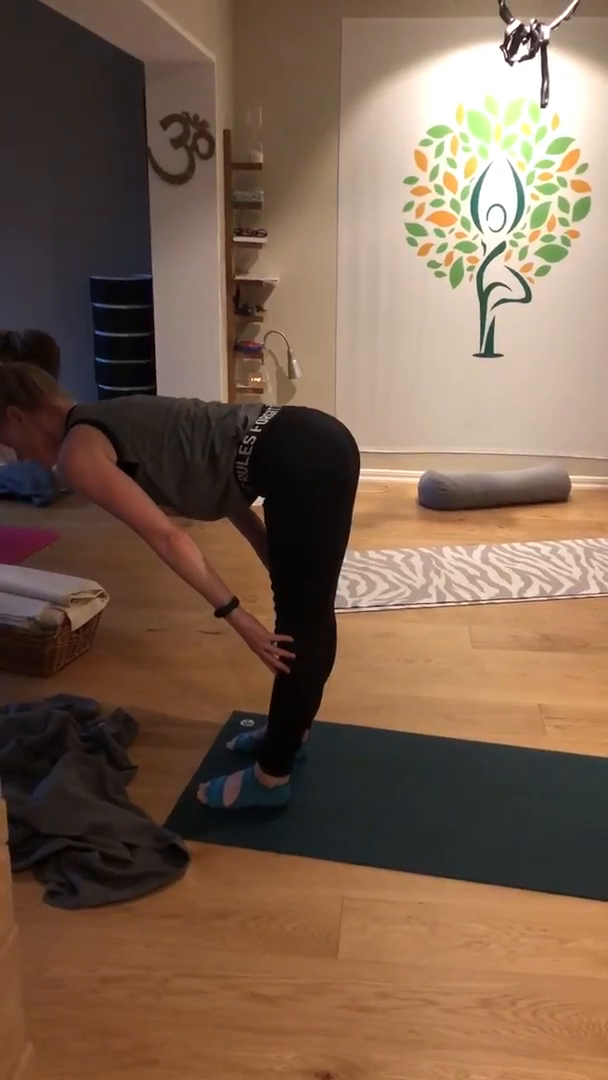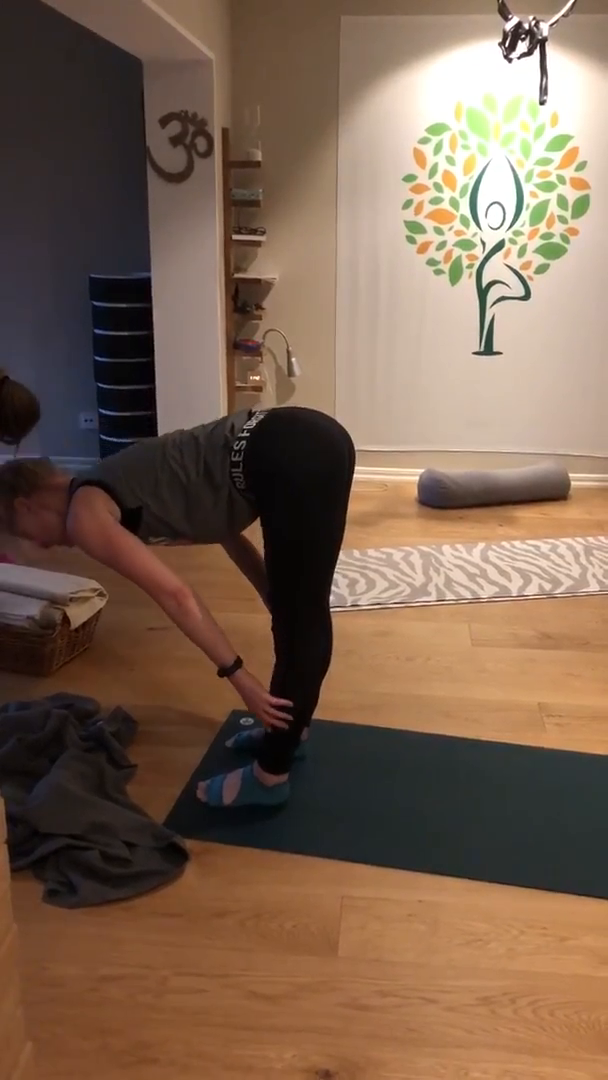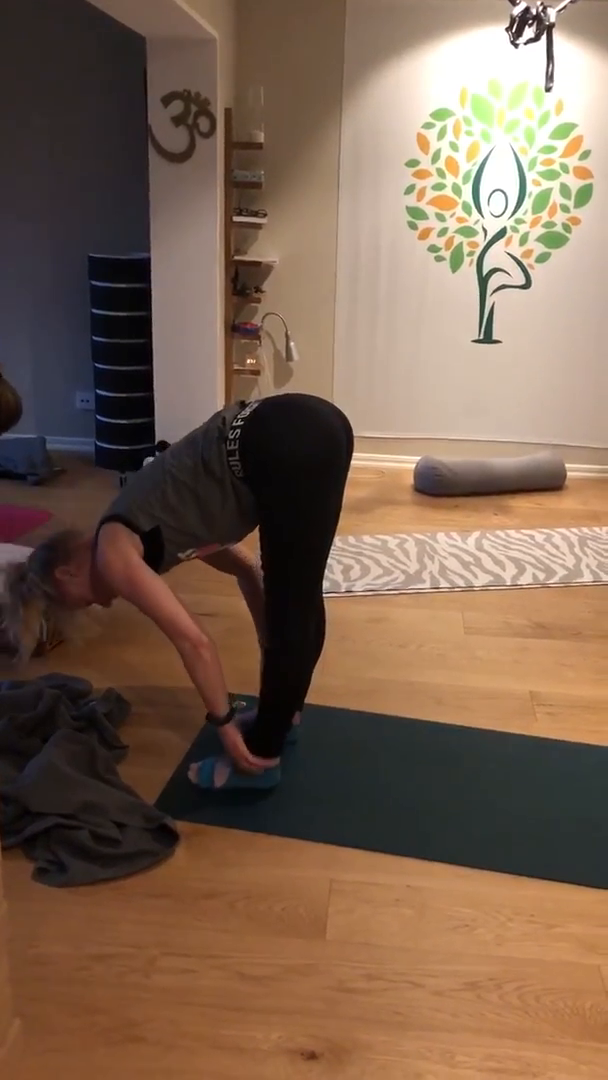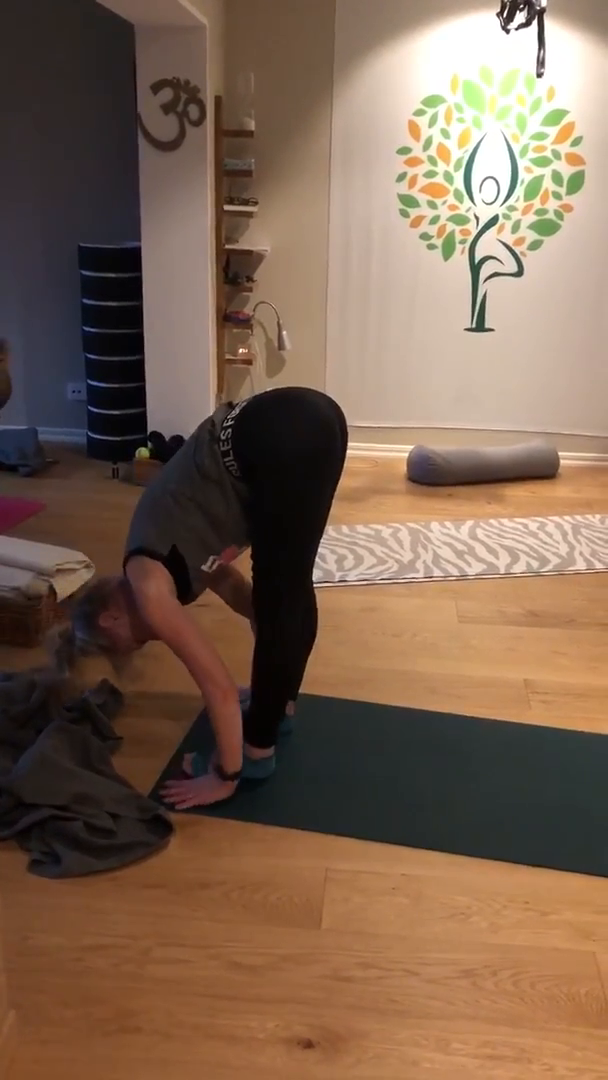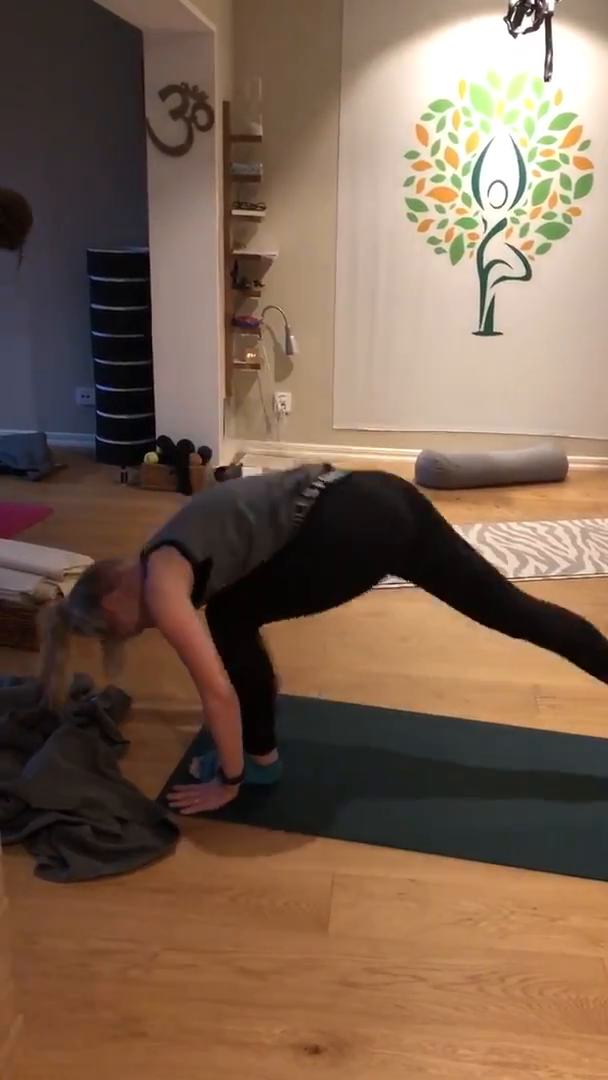
dt=1s
person 1, frame 1
left shoulder: (77, 453)
right shoulder: (110, 422)
left elbow: (166, 536)
left wrist: (235, 616)
right wrist: (281, 568)
left hip: (299, 464)
right hip: (319, 439)
left knee: (301, 628)
right knee: (307, 618)
left ankle: (270, 777)
right ankle: (290, 730)
person 1, frame 2
left shoulder: (84, 516)
right shoulder: (107, 493)
left elbow: (175, 596)
right elbow: (231, 537)
left wrist: (237, 675)
right wrist: (279, 606)
left hip: (292, 462)
right hip: (314, 439)
left knee: (300, 626)
right knee: (304, 616)
left ankle: (271, 776)
right ankle: (288, 728)
person 1, frame 3
left shoulder: (112, 554)
right shoulder: (142, 534)
left elbow: (194, 643)
right elbow: (249, 570)
left wrist: (226, 728)
right wrist: (272, 658)
left hip: (287, 446)
right hip: (316, 423)
left knee: (290, 611)
right knee: (298, 600)
left ankle: (263, 756)
right ankle: (284, 714)
person 1, frame 4
left shoulder: (146, 586)
right shoulder: (173, 563)
left elbow: (219, 686)
right elbow: (247, 602)
left wrist: (225, 777)
right wrist: (264, 692)
left hip: (282, 438)
right hip: (312, 415)
left knee: (277, 602)
right knee: (290, 590)
left ankle: (257, 750)
right ankle: (281, 705)
person 1, frame 5
left shoulder: (158, 585)
right shoulder: (181, 550)
left elbow: (217, 689)
left wrist: (225, 781)
right wrist: (233, 712)
left hip: (353, 528)
right hip: (381, 500)
left knee: (232, 618)
right knee: (512, 610)
left ankle: (260, 758)
